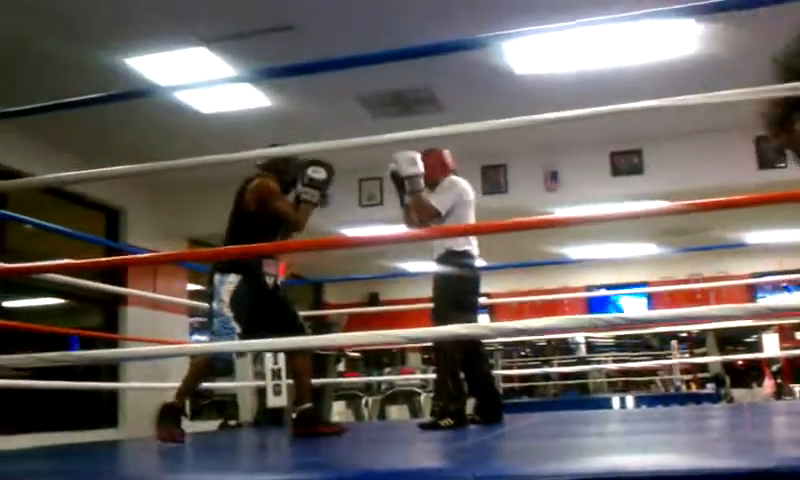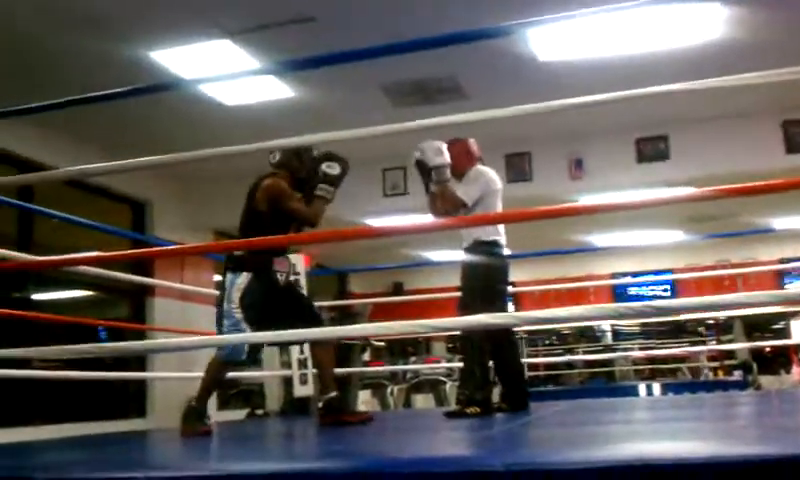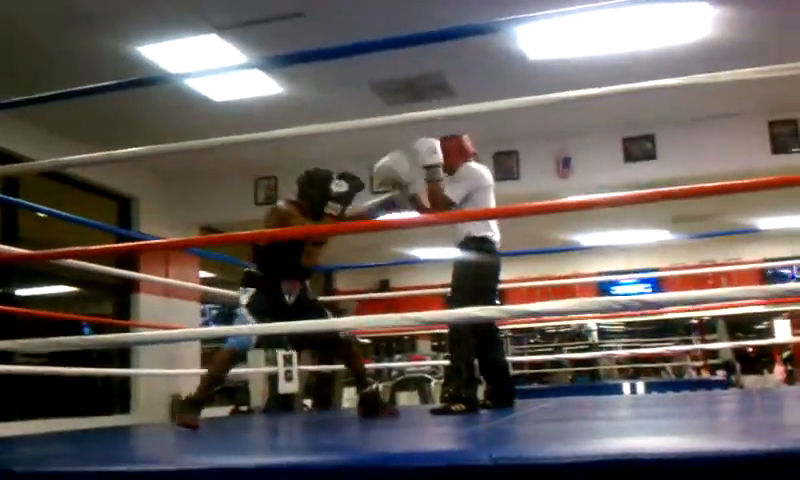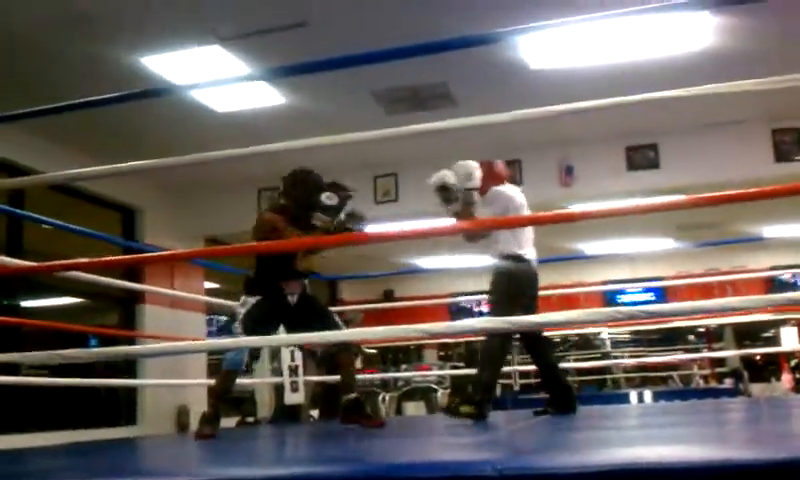
dt=0.4s
person 1, frame 1
left shoulder: (266, 192)
right shoulder: (263, 185)
left elbow: (282, 232)
right elbow: (296, 222)
left wrist: (306, 196)
right wrist: (313, 188)
left hip: (262, 278)
right hip: (236, 277)
left knee: (299, 339)
right knee: (222, 344)
left ankle: (305, 416)
right ankle: (172, 412)
person 1, frame 2
left shoulder: (281, 190)
right shoulder: (273, 185)
left elbow: (293, 228)
right elbow: (311, 219)
left wrist: (313, 191)
right wrist: (327, 184)
left hip: (274, 275)
right hip: (249, 276)
left knee: (319, 329)
right knee: (234, 347)
left ankle: (332, 405)
right ankle: (195, 412)
person 1, frame 3
left shoulder: (317, 217)
right shoulder: (283, 212)
right elbow: (319, 238)
right wrist: (338, 200)
left hip: (296, 295)
right hip: (262, 291)
left knee: (344, 339)
right knee: (240, 342)
left ankle: (369, 399)
right ankle: (192, 404)
person 1, frame 4
left shoulder: (303, 216)
right shoulder: (271, 219)
left wrist: (344, 224)
right wrist: (326, 211)
left hip: (297, 293)
right hip: (265, 295)
left knee: (341, 340)
right knee: (237, 358)
left ankle: (351, 406)
right ankle: (210, 417)
person 2, frame 1
left shoulder: (454, 184)
right shoulder: (444, 191)
left elbow: (423, 218)
right elbow: (415, 225)
left wrist: (414, 181)
right wrist: (404, 192)
left hip: (455, 266)
right hip: (458, 268)
left knee: (448, 339)
right knee: (465, 339)
left ankle: (450, 410)
right ankle: (488, 407)
person 2, frame 2
left shoulder: (481, 174)
right shoulder: (470, 181)
left elbow: (448, 208)
right elbow: (439, 212)
left wrist: (440, 170)
right wrist: (429, 179)
left hip: (484, 256)
right hip: (487, 258)
left knee: (475, 327)
right knee: (495, 327)
left ankle: (476, 398)
right ankle: (514, 395)
person 2, frame 3
left shoulder: (472, 170)
right shoulder: (466, 176)
left elbow: (438, 209)
right elbow: (432, 210)
left wrist: (432, 167)
right wrist: (403, 185)
left hip: (476, 252)
right hip: (482, 254)
left knee: (463, 324)
right knee: (481, 326)
left ankle: (462, 396)
right ankle: (500, 391)
person 2, frame 4
left shoulder: (499, 193)
right shoulder: (510, 195)
left elbow: (472, 232)
right elbow: (474, 234)
left wrist: (467, 192)
right wrist: (449, 200)
left hip: (511, 269)
right hip: (524, 270)
left knee: (498, 334)
right knee: (532, 336)
left ankle: (476, 401)
right ankle: (562, 398)
